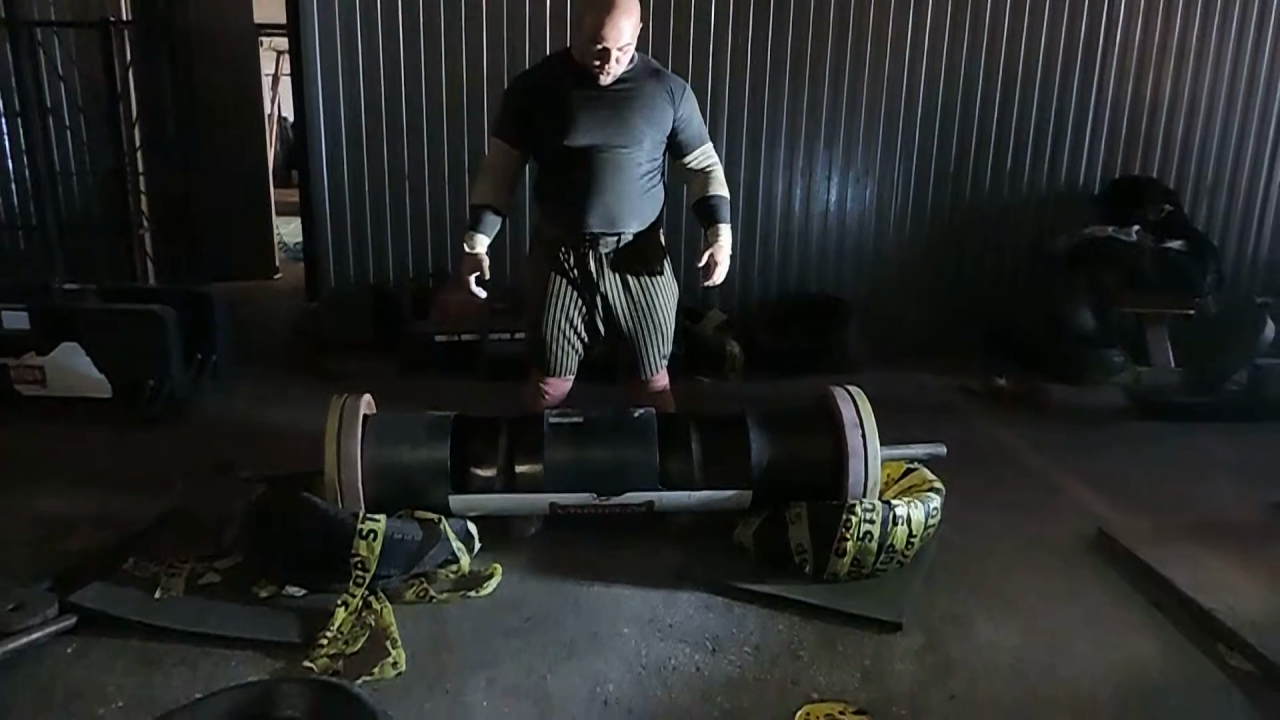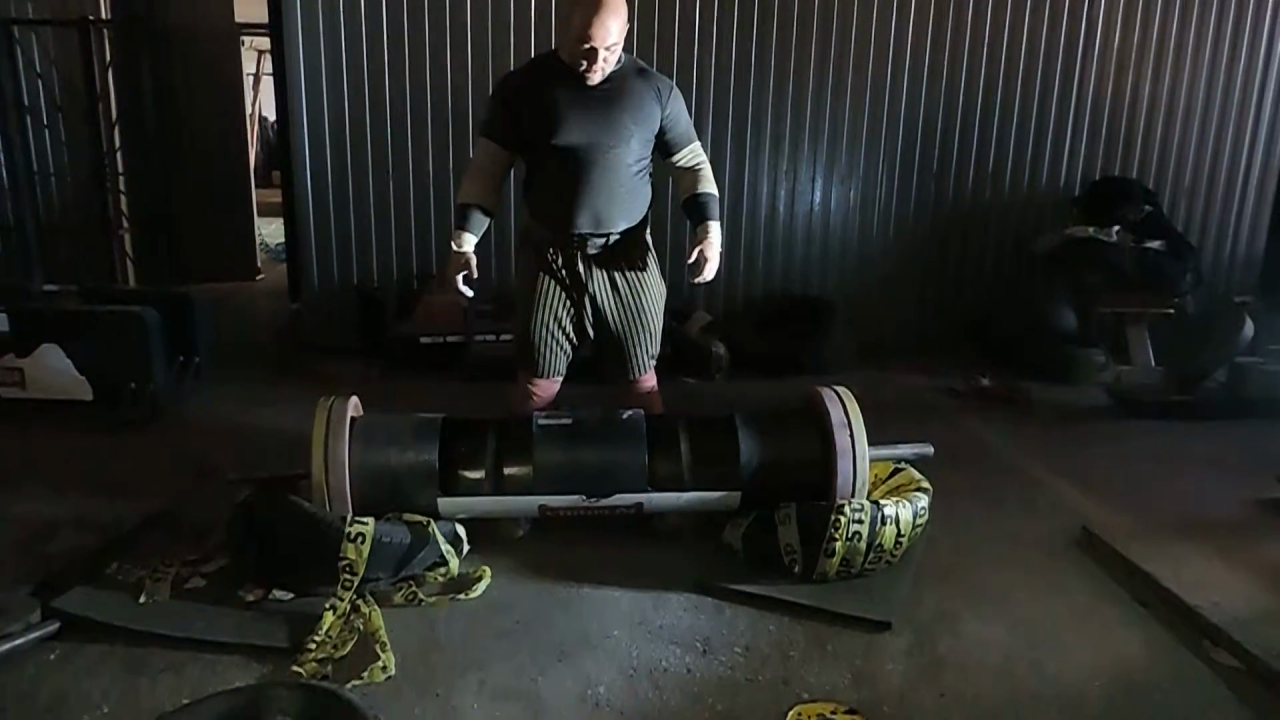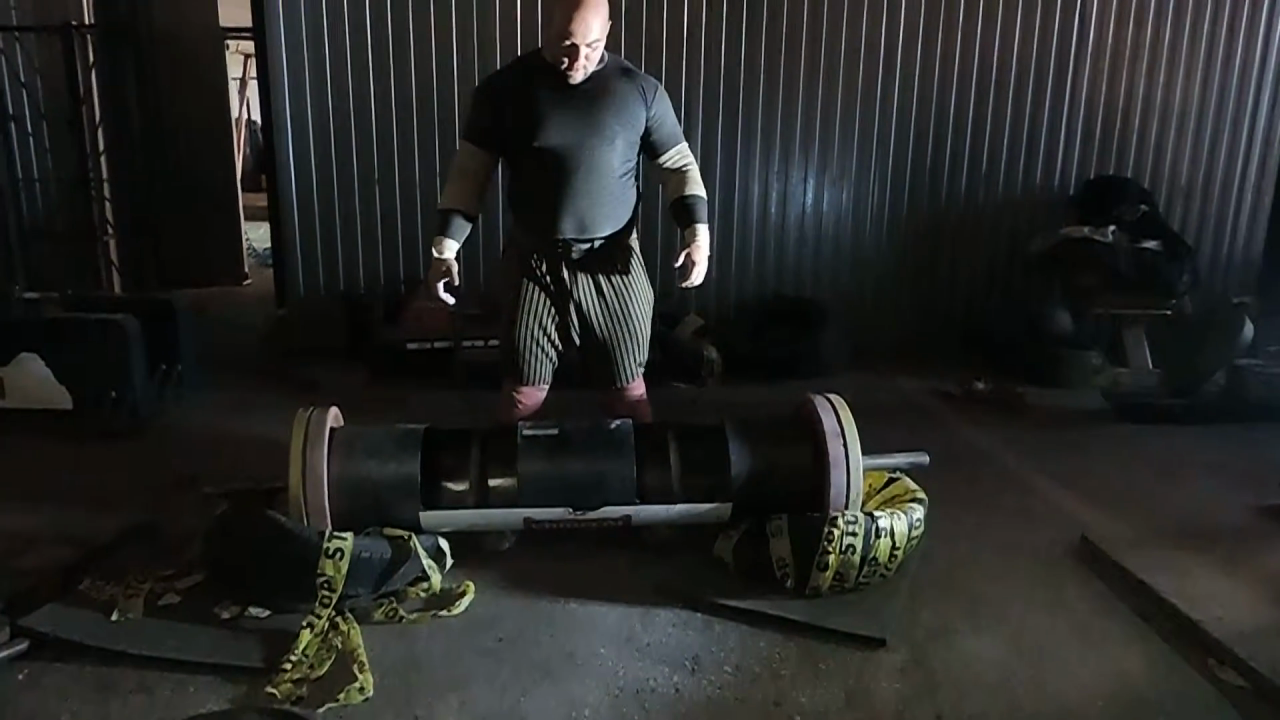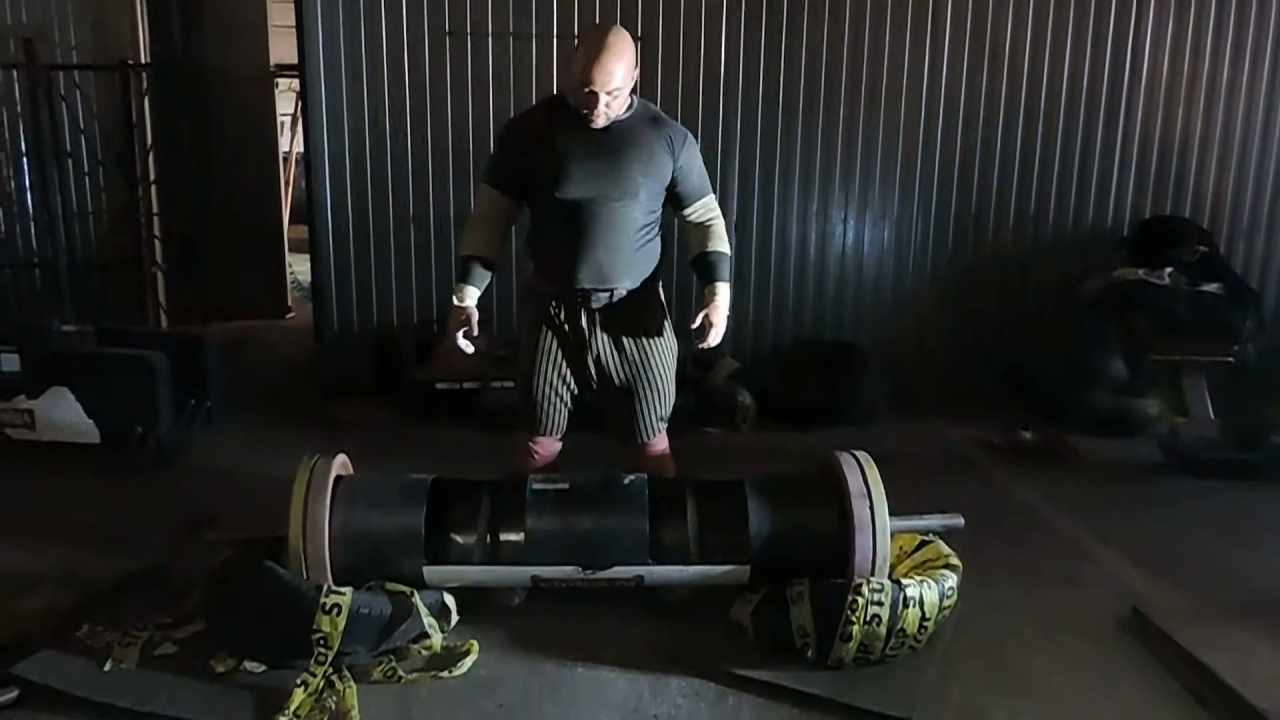
dt=0.7s
person 1, frame 1
left shoulder: (668, 89)
right shoulder: (535, 86)
left elbow: (703, 165)
right elbow: (500, 168)
left wrist: (719, 233)
right wrist: (476, 242)
left hip: (639, 258)
right hip: (559, 256)
left knee: (653, 378)
right knee: (550, 382)
person 1, frame 2
left shoulder: (655, 89)
right shoulder: (523, 86)
left elbow: (691, 163)
right elbow: (487, 167)
left wrist: (709, 229)
right wrist: (463, 240)
left hip: (626, 256)
right hip: (548, 256)
left knee: (641, 376)
right knee: (538, 381)
person 1, frame 3
left shoulder: (640, 89)
right shoulder: (505, 87)
left elbow: (678, 164)
right elbow: (469, 170)
left wrist: (697, 232)
right wrist: (445, 246)
left hip: (613, 262)
right hip: (533, 261)
left knee: (629, 385)
right knee: (524, 390)
person 1, frame 4
left shoulder: (669, 137)
right shoulder: (528, 131)
left elbow: (703, 217)
right elbow: (491, 216)
left wrist: (718, 291)
right wrist: (467, 295)
left hip: (634, 313)
right hip: (552, 310)
left knee: (650, 442)
right knee: (540, 441)
